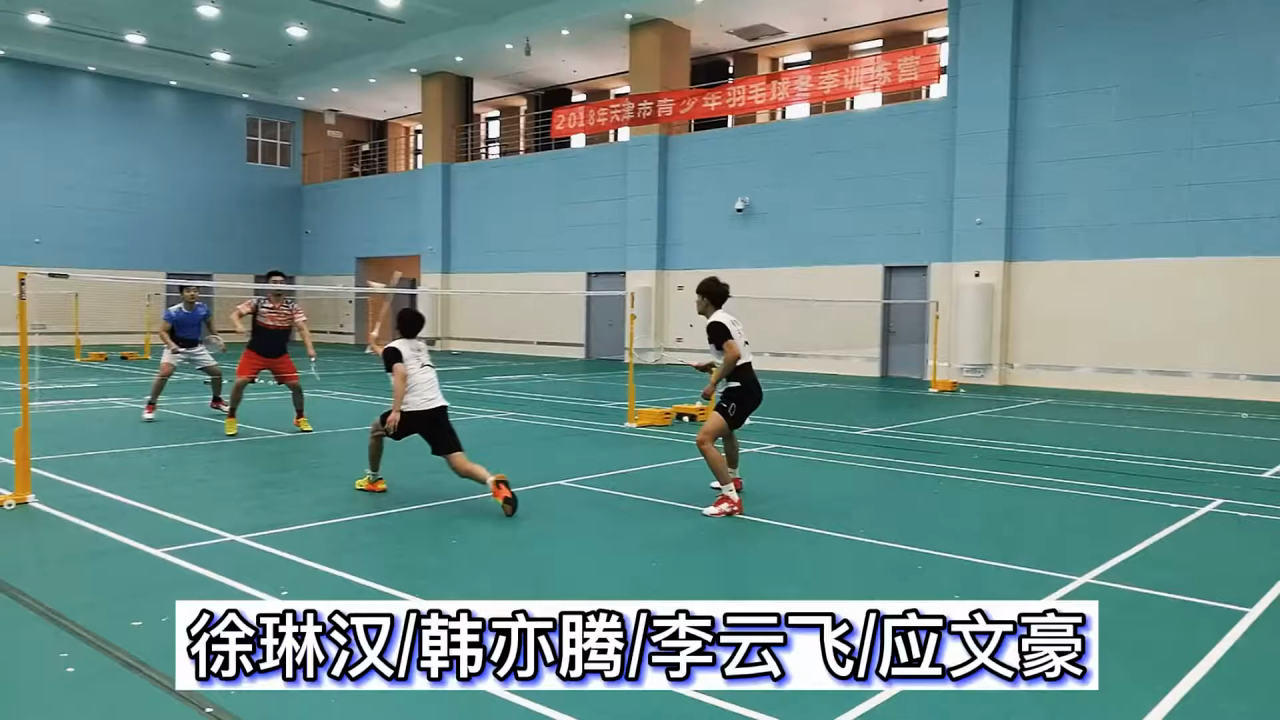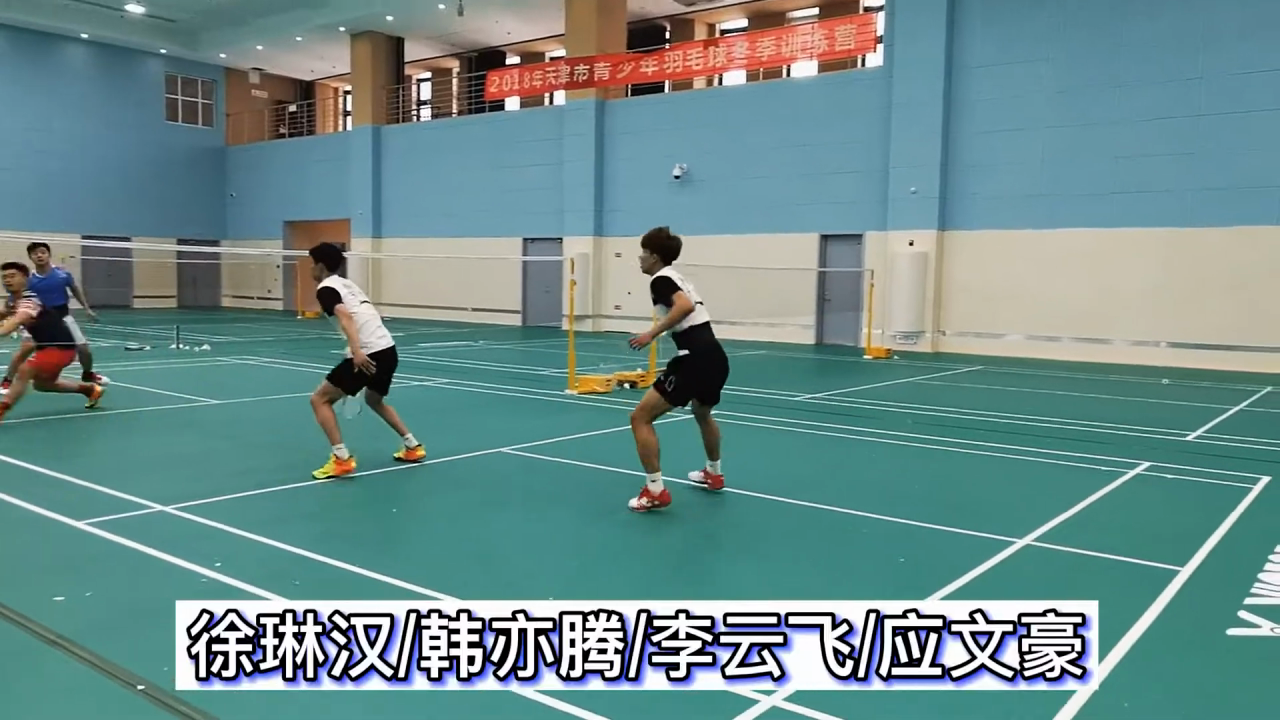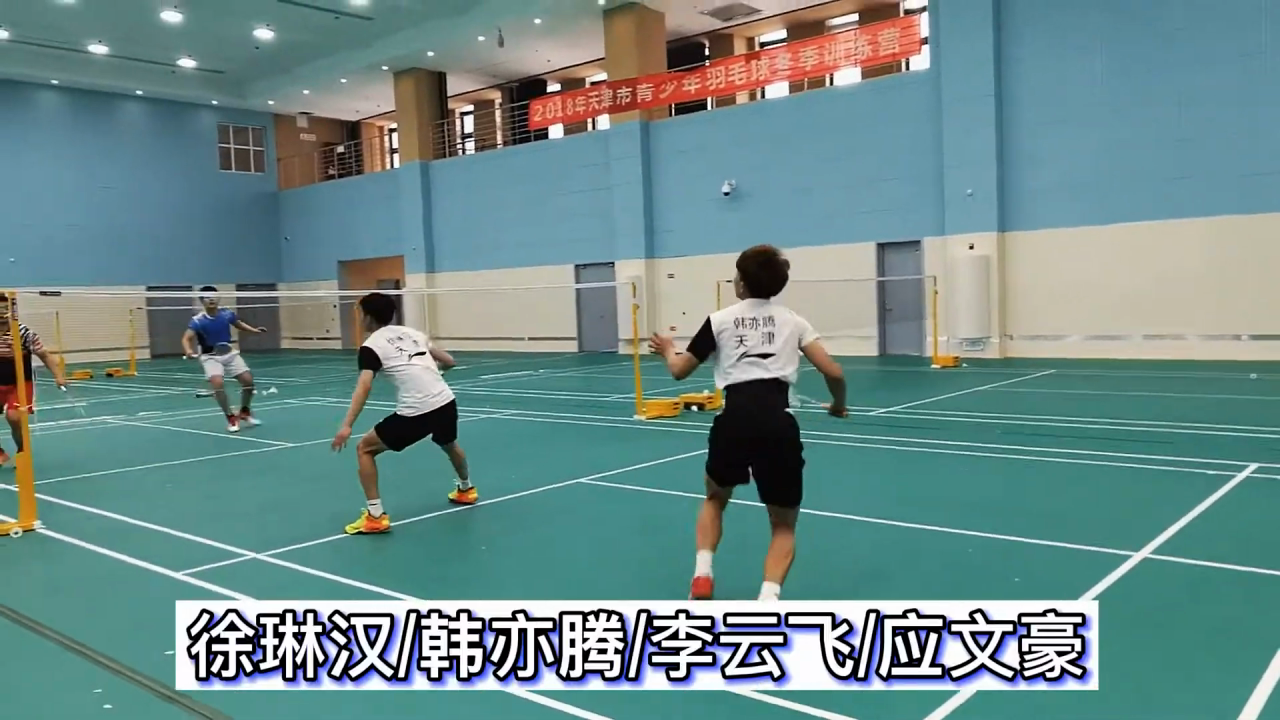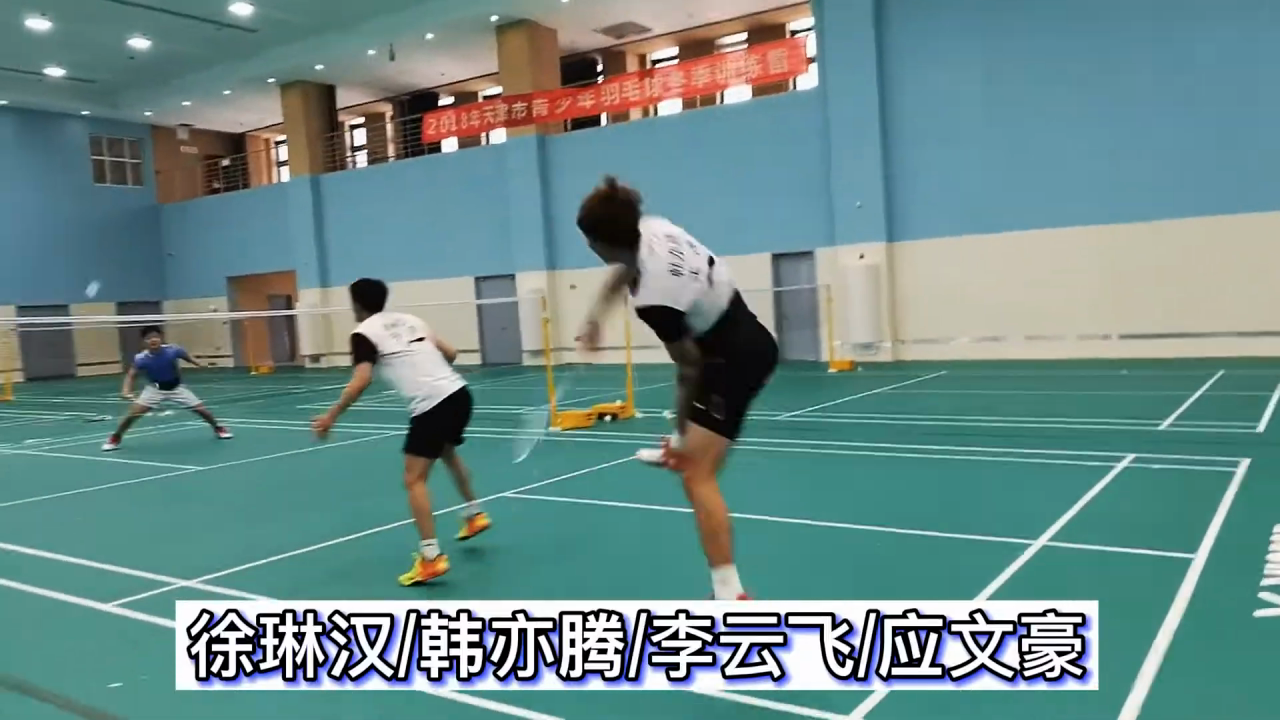
dt=0.7s
person 1, frame 1
left shoulder: (715, 324)
right shoulder: (728, 319)
left elbow: (733, 355)
left wrist: (712, 383)
right wrist: (712, 365)
left hip: (740, 391)
right hip: (749, 388)
left knee: (704, 439)
right knee: (727, 432)
left ankle: (731, 499)
right ankle: (732, 478)
person 1, frame 2
left shoulder: (661, 280)
right shoulder: (677, 277)
left elbow: (685, 305)
left wrist: (652, 333)
left hip: (694, 360)
right hip: (716, 357)
left knee: (640, 418)
right knee: (701, 413)
left ankle: (656, 491)
right ankle: (713, 474)
person 1, frame 3
left shoulder: (719, 320)
right shoulder: (791, 321)
left elbow: (680, 370)
right elbow: (833, 373)
left wrist: (666, 350)
right wrist: (839, 404)
left hip: (733, 424)
right hip: (778, 427)
left knee: (714, 501)
right knee: (783, 528)
left ankle: (702, 577)
right ankle: (769, 599)
person 1, frame 4
left shoulder: (653, 299)
right shoulder: (652, 228)
left elbow: (691, 363)
right elbow: (626, 267)
left wrist: (685, 415)
right wrist: (597, 314)
left hip: (736, 361)
right hip: (752, 341)
left knee: (696, 475)
right ankle: (678, 448)
person 2, frame 1
left shoulder: (393, 348)
right shoulder: (421, 347)
left elbow: (400, 376)
left wrist: (396, 410)
right wrist: (376, 346)
left hip: (412, 412)
right hip: (438, 410)
left knee: (377, 430)
right knee: (460, 465)
left ankle: (373, 479)
right ankle: (494, 483)
person 2, frame 2
left shoulder: (325, 288)
right shoulder: (346, 284)
left elbow: (345, 316)
left wrist: (356, 352)
left hip: (367, 355)
right hip: (388, 350)
left knee: (319, 399)
right knee: (374, 399)
left ankle: (342, 458)
right ankle: (412, 446)
person 2, frame 3
left shoulder: (371, 346)
right shoulder: (413, 334)
left elbow: (363, 386)
right elbow: (449, 362)
left wrist: (346, 425)
left hip: (416, 413)
right hip: (447, 405)
left knee: (365, 449)
right knee: (448, 444)
left ankle: (375, 516)
right ankle: (466, 489)
person 2, frame 4
left shoulder: (363, 333)
right shoulder: (407, 319)
left elbow: (361, 380)
right elbow: (448, 353)
left wrist: (331, 416)
left hip: (431, 406)
right hip: (458, 393)
left knee: (413, 480)
right knee: (448, 452)
left ankle: (431, 558)
right ankle: (474, 515)
